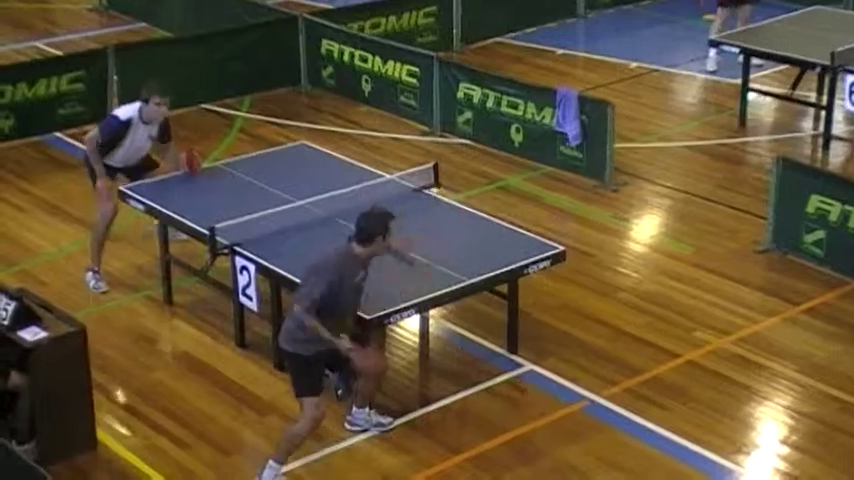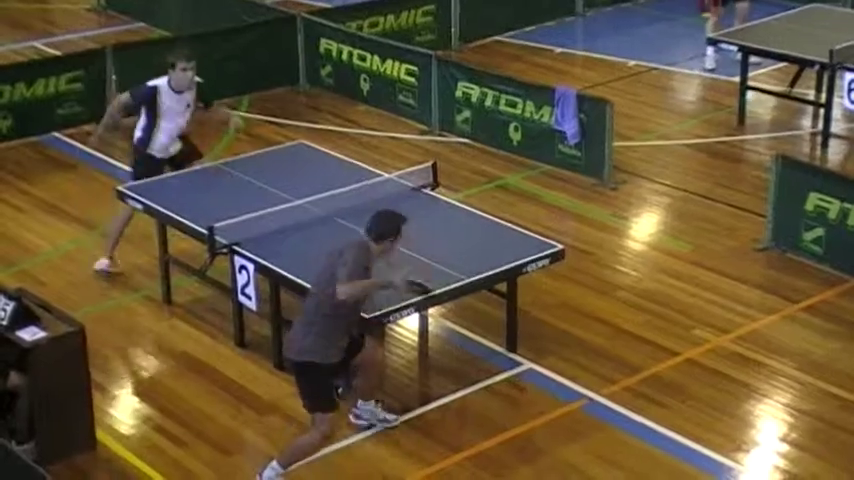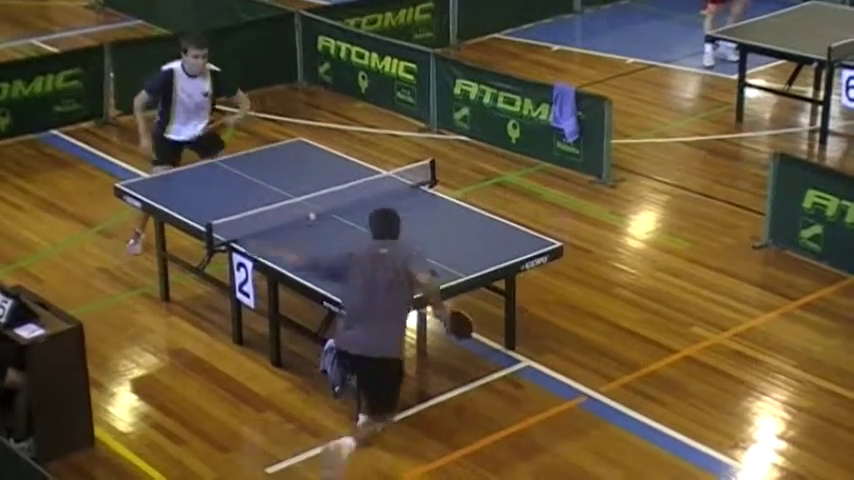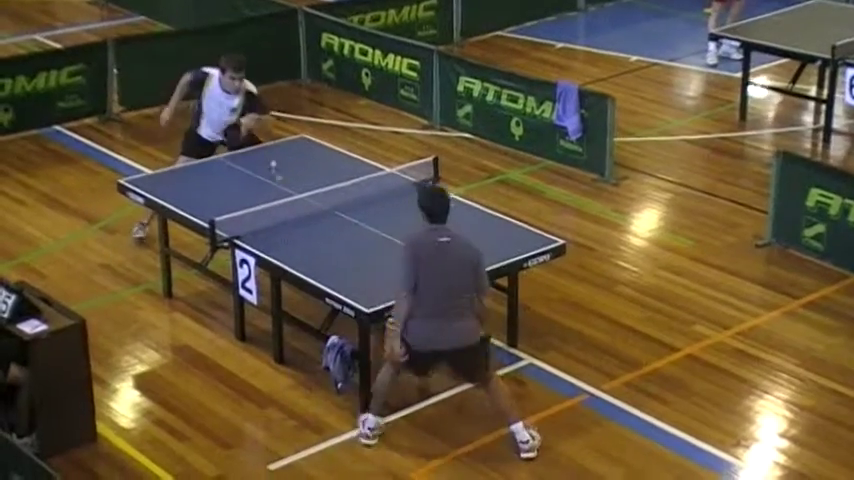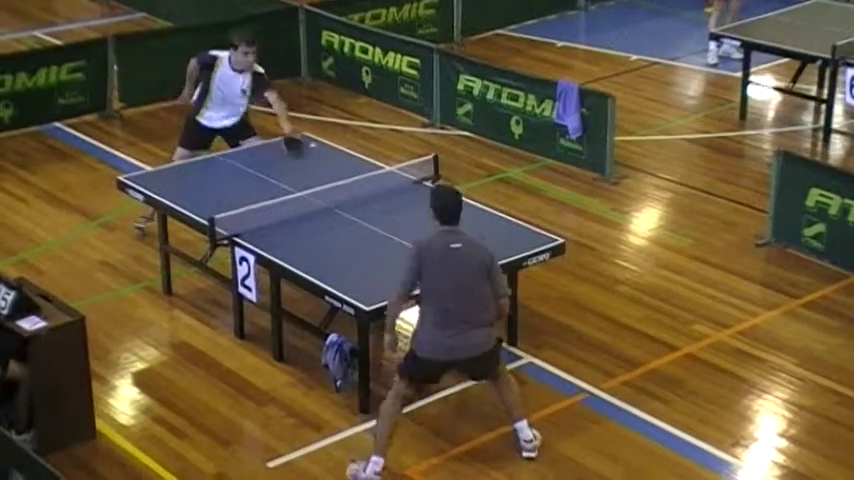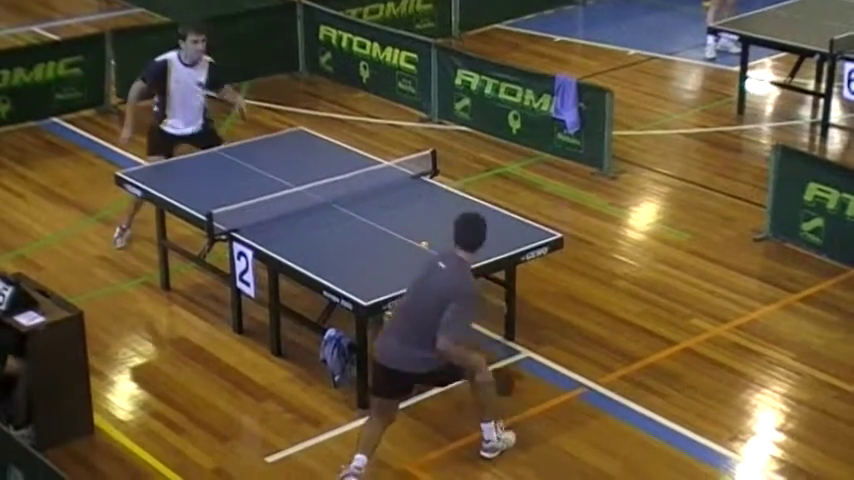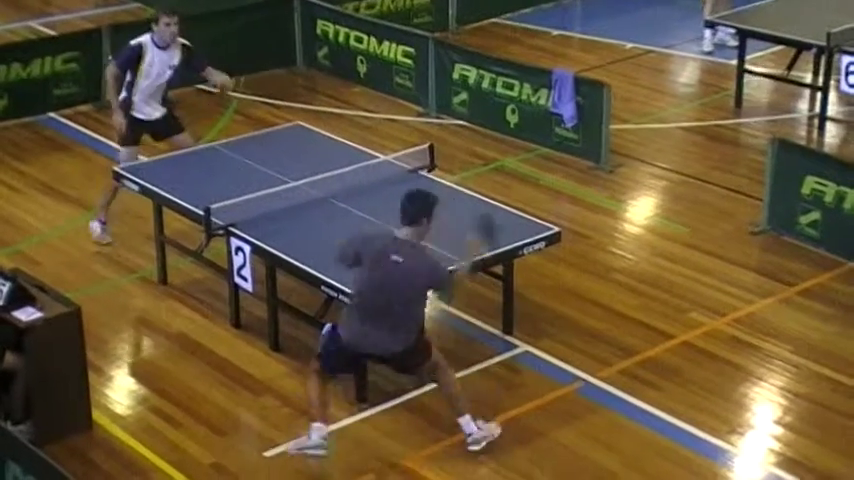
dt=0.3s
person 1, frame 1
left shoulder: (363, 251)
right shoulder: (335, 265)
left elbow: (387, 247)
right elbow: (299, 309)
left wrist: (407, 259)
right wrist: (335, 341)
left hip: (337, 333)
right hip: (303, 343)
left knee: (376, 366)
right knee: (313, 415)
left ankle: (359, 415)
person 1, frame 2
left shoulder: (363, 250)
right shoulder: (355, 253)
right elbow: (344, 294)
left wrist: (390, 280)
right wrist: (384, 281)
left hip: (335, 338)
right hip: (311, 352)
left knee: (375, 358)
right knee: (323, 429)
left ankle: (364, 409)
person 1, frame 3
left shoulder: (354, 257)
right shoulder: (408, 256)
left elbow: (311, 265)
right elbow: (424, 280)
right wrist: (440, 306)
left hip: (347, 344)
right hip: (384, 349)
left knee: (369, 377)
right knee: (381, 417)
left ankle: (364, 424)
right ankle: (344, 447)
person 1, frame 4
left shoulder: (414, 244)
right shoulder: (469, 249)
left elbow: (405, 294)
right elbow: (479, 300)
left wrist: (393, 335)
right wrist: (477, 328)
left hip: (419, 335)
right hip: (463, 336)
left knee: (392, 364)
right knee: (488, 381)
left ankle: (371, 423)
right ankle: (523, 439)
person 1, frame 5
left shoulder: (423, 249)
right shoulder: (482, 252)
left elbow: (400, 297)
right elbow: (504, 305)
left wrist: (389, 331)
right wrist: (485, 325)
left hip: (431, 345)
right hip: (477, 343)
left knee: (394, 397)
right knee: (501, 377)
right ankle: (527, 437)
person 1, frame 6
left shoulder: (442, 260)
right shoulder: (465, 289)
right elbow: (445, 345)
right wrist: (476, 362)
left hip: (389, 351)
right hip: (426, 358)
left knee: (380, 415)
right knee: (480, 371)
right ankle: (491, 439)
person 1, frame 7
left shoulder: (370, 241)
right shoulder: (428, 265)
left elbow: (343, 259)
right elbow: (450, 286)
left hip: (354, 334)
right hip: (401, 341)
left knee: (317, 375)
right knee: (441, 370)
left ankle: (316, 435)
right ankle: (473, 431)
person 2, frame 1
left shoulder: (162, 120)
right shoulder: (123, 119)
left elbow: (166, 149)
right elbow: (90, 141)
left wrist: (179, 162)
right wrist: (100, 176)
left hip: (132, 158)
right hip: (103, 160)
right knee: (109, 208)
right ankle: (93, 270)
person 2, frame 2
left shoulder: (196, 87)
right shoulder: (154, 89)
left elbow: (210, 107)
right elbow: (120, 101)
left wrist: (230, 116)
right wrist: (102, 130)
left hip: (176, 145)
right hip: (148, 150)
right ankle: (107, 257)
person 2, frame 3
left shoulder: (214, 74)
right shoulder: (168, 73)
left elbow: (241, 98)
right elbow: (139, 101)
left wrist: (239, 116)
right wrist: (144, 137)
left hip: (203, 132)
right hip: (168, 134)
right ankle: (138, 233)
person 2, frame 4
left shoulder: (249, 93)
right shoulder: (206, 76)
left elbow: (264, 118)
right elbow: (187, 78)
left wrist: (250, 122)
right wrist: (170, 107)
left hip: (236, 134)
right hip: (202, 132)
right ankle: (145, 223)
person 2, frame 5
left shoulder: (256, 74)
right shoulder: (214, 59)
left elbow: (274, 98)
right elbow: (194, 63)
left wrist: (285, 122)
right wrist: (188, 90)
left hip: (234, 121)
right hip: (202, 119)
right ankle: (151, 215)
person 2, frame 6
left shoulder: (208, 65)
right shoulder: (163, 64)
left elbow: (222, 90)
right elbow: (136, 90)
left wrist: (236, 99)
right wrist: (128, 125)
left hip: (198, 124)
right hip: (166, 126)
right ankle: (126, 225)
person 2, frame 7
left shoulder: (183, 48)
right shoulder: (137, 48)
left elbow: (206, 71)
right elbow: (110, 73)
left wrist: (223, 78)
right wrist: (116, 111)
left hip: (160, 110)
right hip: (132, 113)
right ankle: (100, 218)
